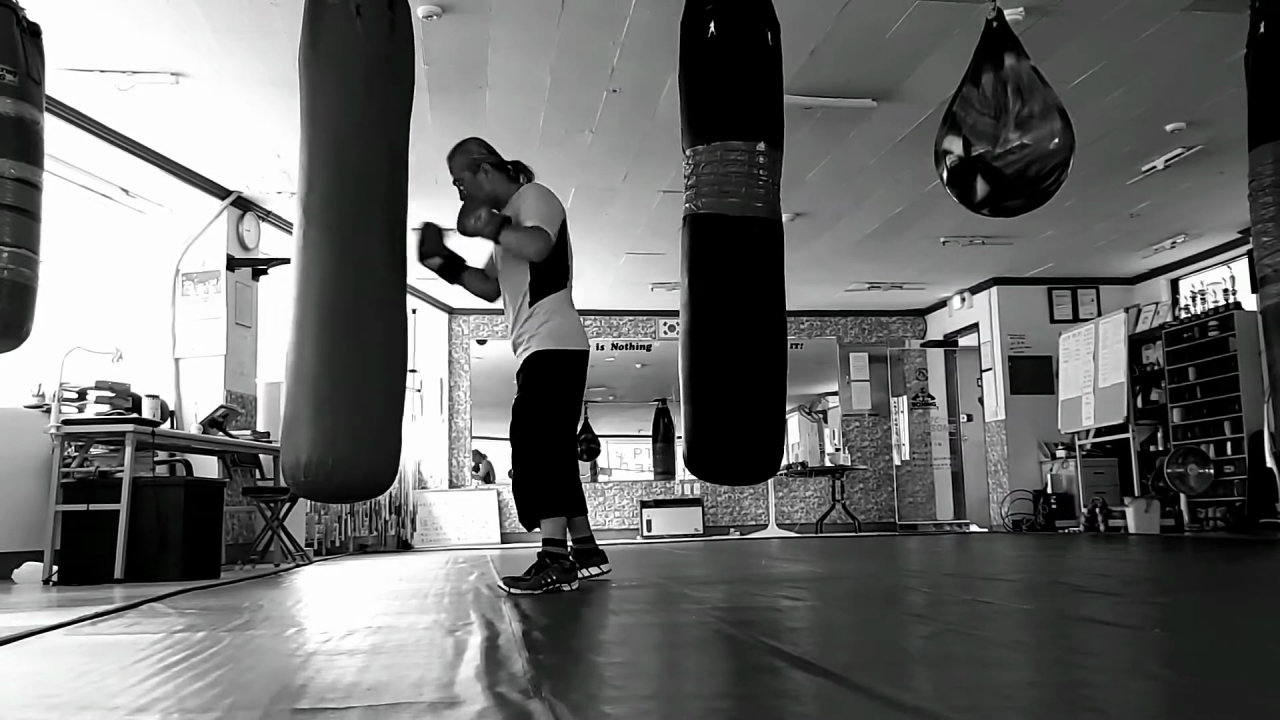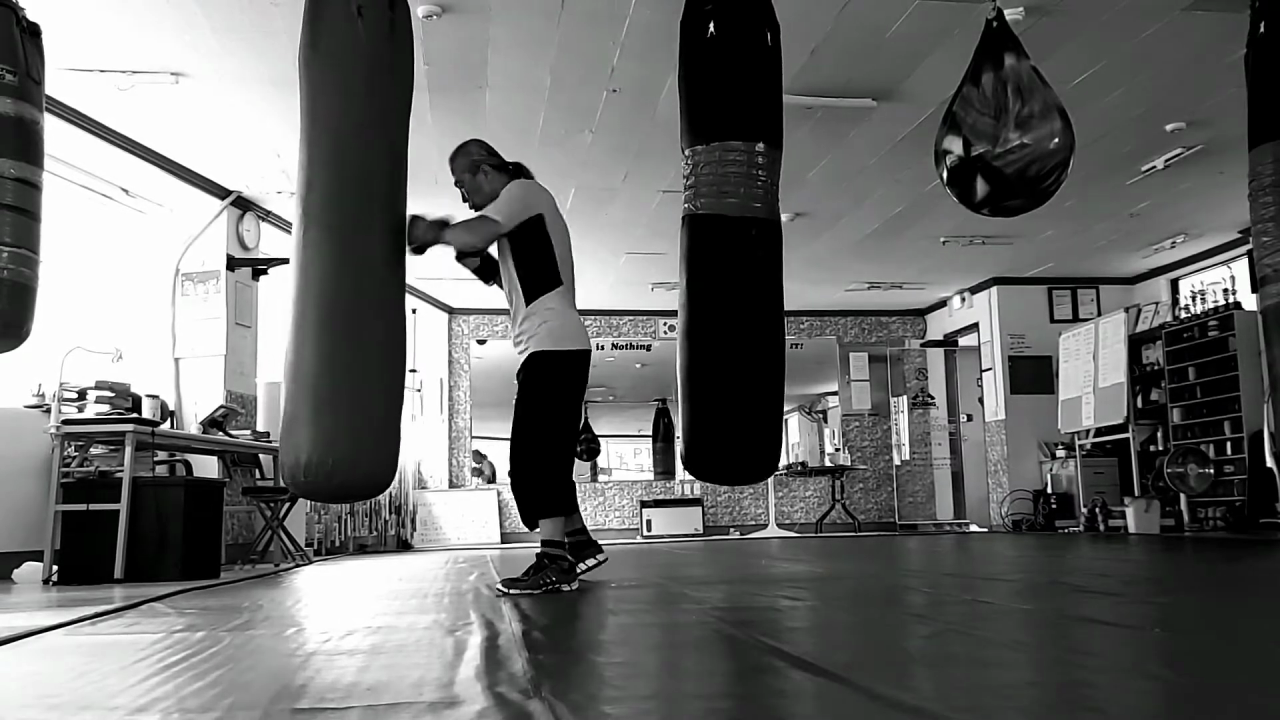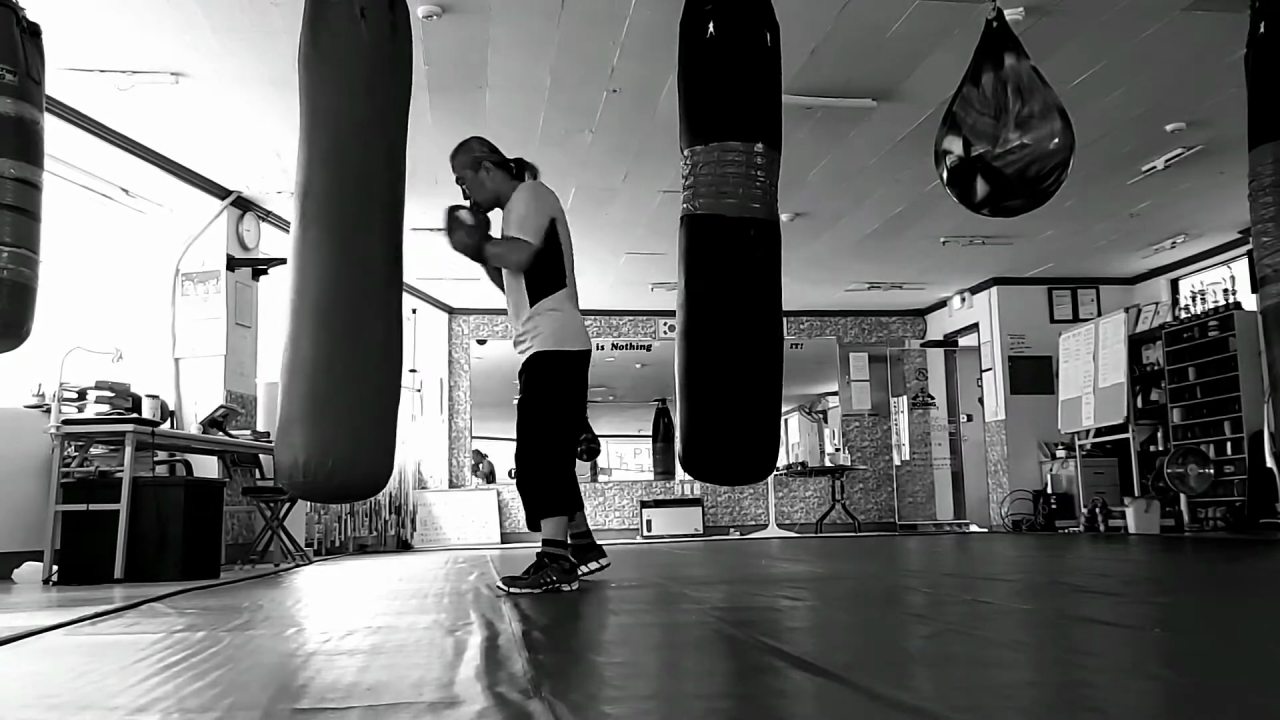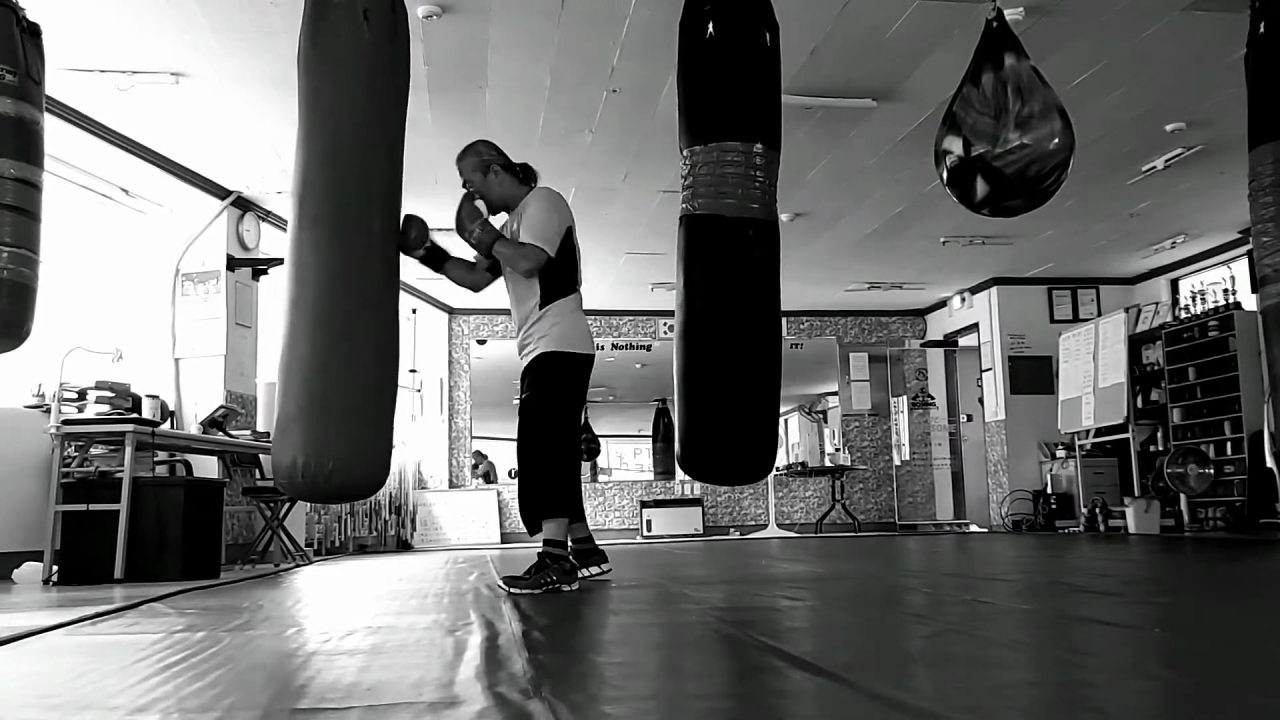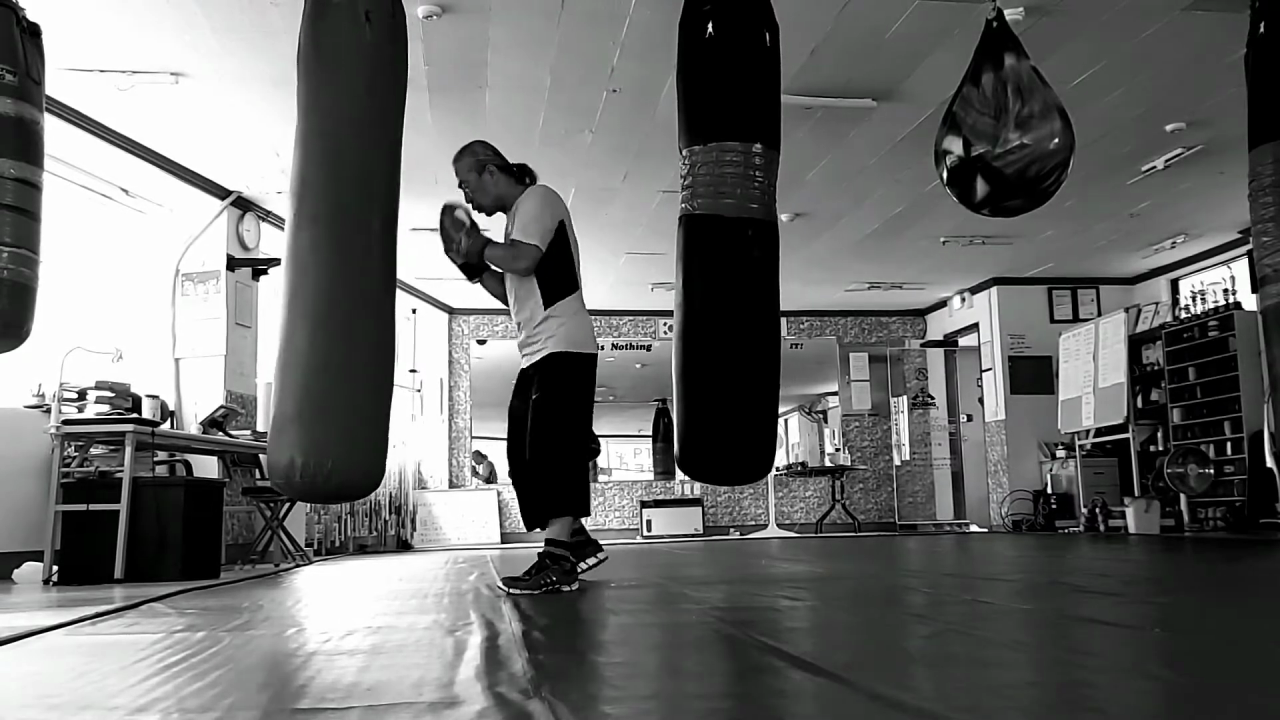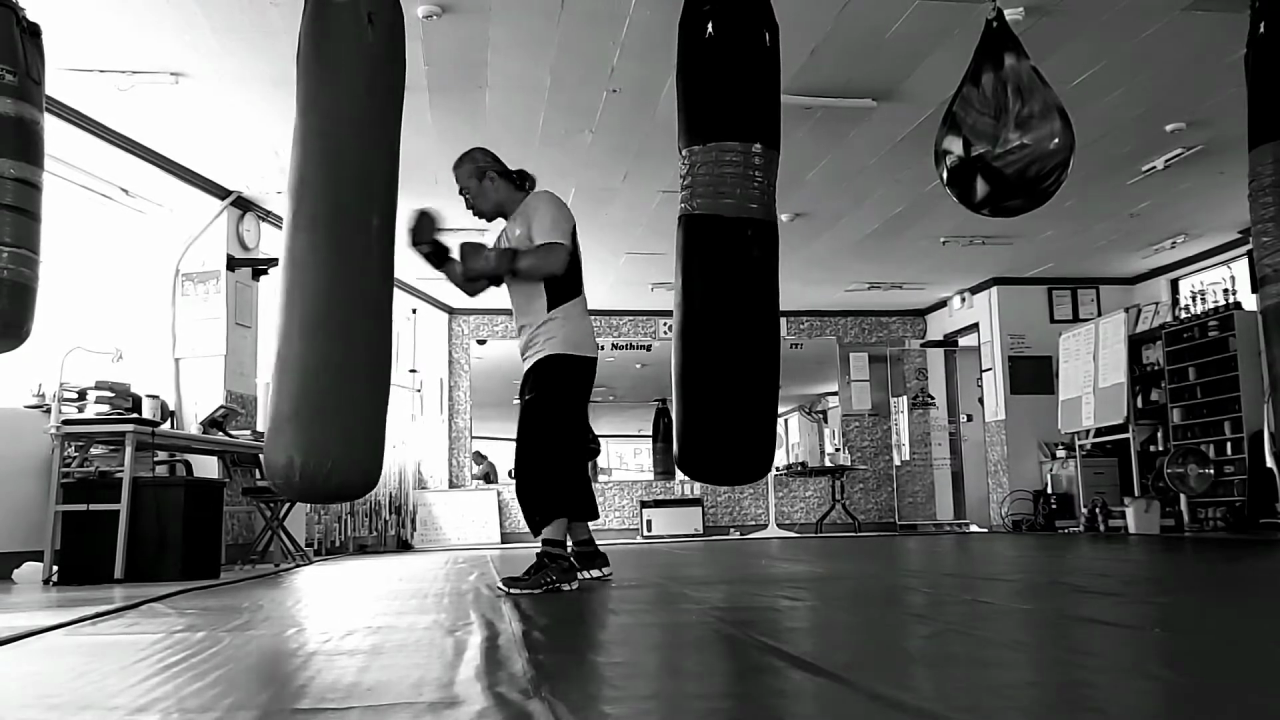
dt=0.1s
person 1, frame 1
left shoulder: (534, 196)
right shoulder: (506, 218)
left elbow: (535, 248)
right elbow: (492, 287)
left wrist: (490, 226)
right wrist: (444, 261)
left hip: (552, 347)
right hip: (548, 349)
left knee: (537, 448)
right knee: (552, 451)
left ankle: (554, 560)
right ankle: (585, 550)
person 1, frame 2
left shoulder: (522, 191)
right shoulder: (526, 208)
left elbow: (479, 230)
right elbow: (517, 281)
left wrist: (430, 232)
right wrist: (474, 254)
left hip: (551, 344)
right hip: (547, 347)
left knee: (535, 450)
right knee: (550, 451)
left ankle: (552, 561)
right ankle: (579, 543)
person 1, frame 3
left shoulder: (530, 195)
right shoulder: (523, 208)
left elbow: (517, 257)
right elbow: (515, 282)
left wrist: (476, 239)
right wrist: (482, 251)
left hip: (554, 345)
right hip: (548, 348)
left knee: (540, 449)
right knee: (551, 450)
left ankle: (556, 560)
right ankle: (581, 545)
person 1, frame 4
left shoulder: (543, 200)
right shoulder: (517, 220)
left elbow: (529, 261)
right elbow: (476, 280)
left wrist: (481, 235)
right wrist: (425, 250)
left hip: (558, 348)
right hip: (543, 352)
left knee: (542, 450)
right knee: (549, 452)
left ankle: (556, 560)
right ankle: (581, 551)
person 1, frame 5
left shoulder: (536, 199)
right shoulder: (518, 218)
left elbow: (524, 260)
right elbow: (511, 291)
left wrist: (476, 245)
right wrist: (474, 263)
left hip: (563, 350)
right hip: (539, 355)
left knee: (549, 449)
right knee: (527, 451)
left ankle: (558, 560)
right ankle: (578, 543)
person 1, frame 6
left shoulder: (543, 204)
right shoulder: (512, 233)
left elbow: (557, 261)
right elbow: (471, 283)
left wrist: (501, 260)
right wrist: (432, 249)
left hip: (563, 352)
right hip: (546, 356)
left knee: (543, 453)
right knee: (555, 453)
left ankle: (554, 559)
right ankle: (585, 552)
